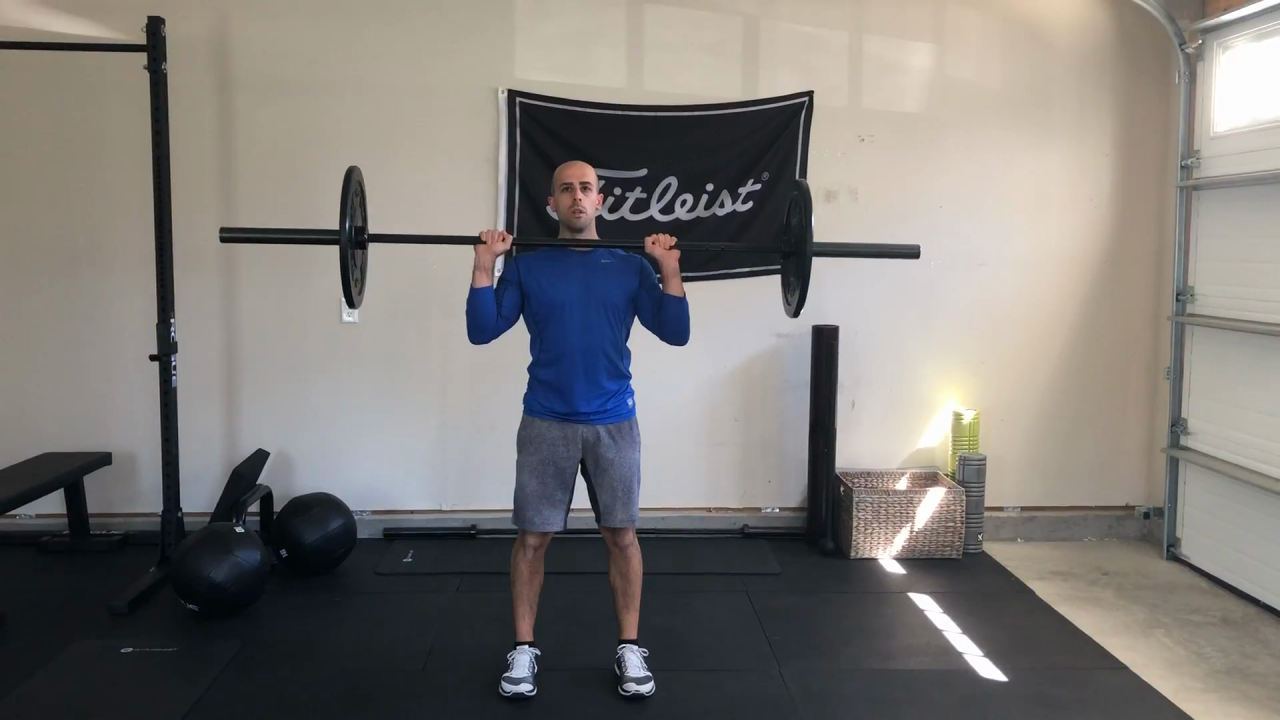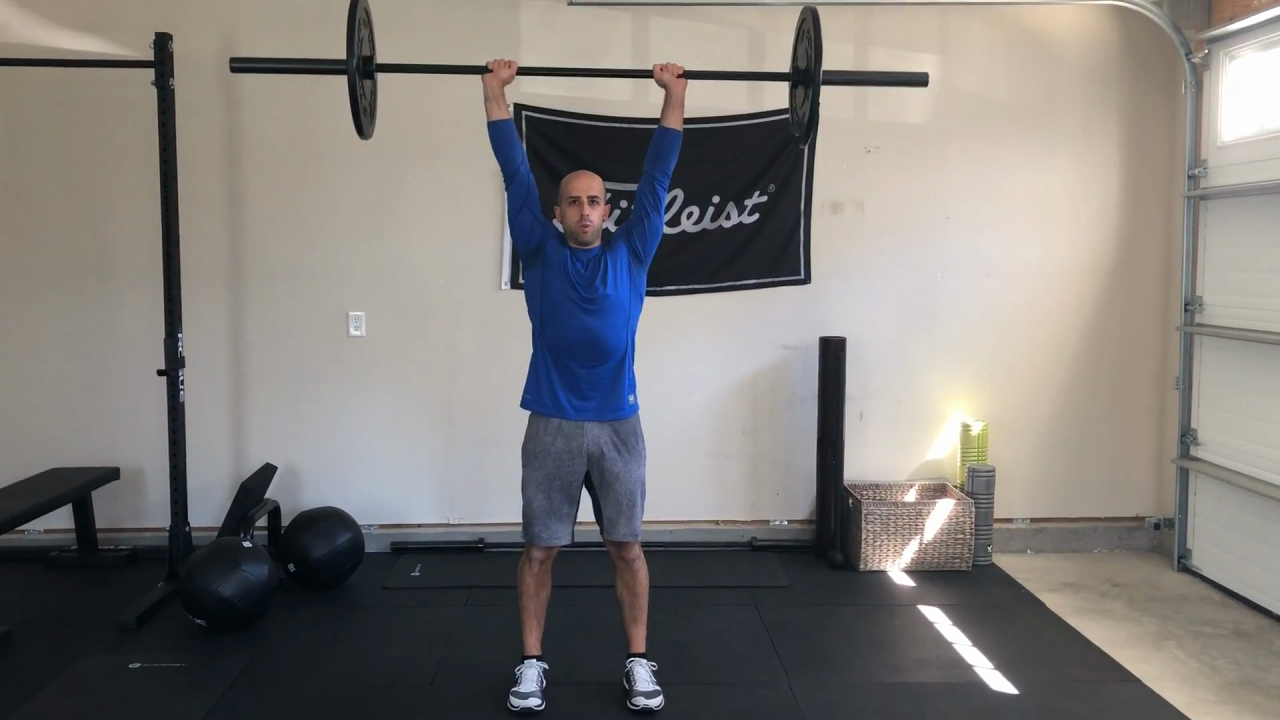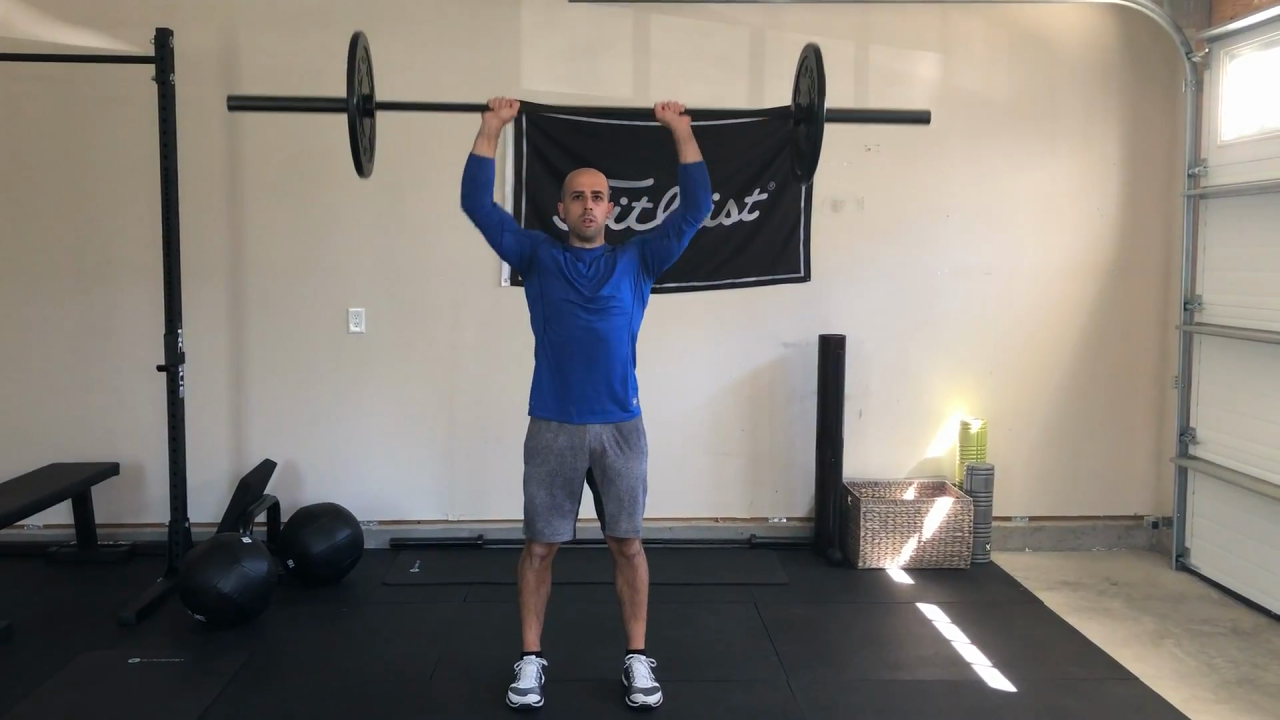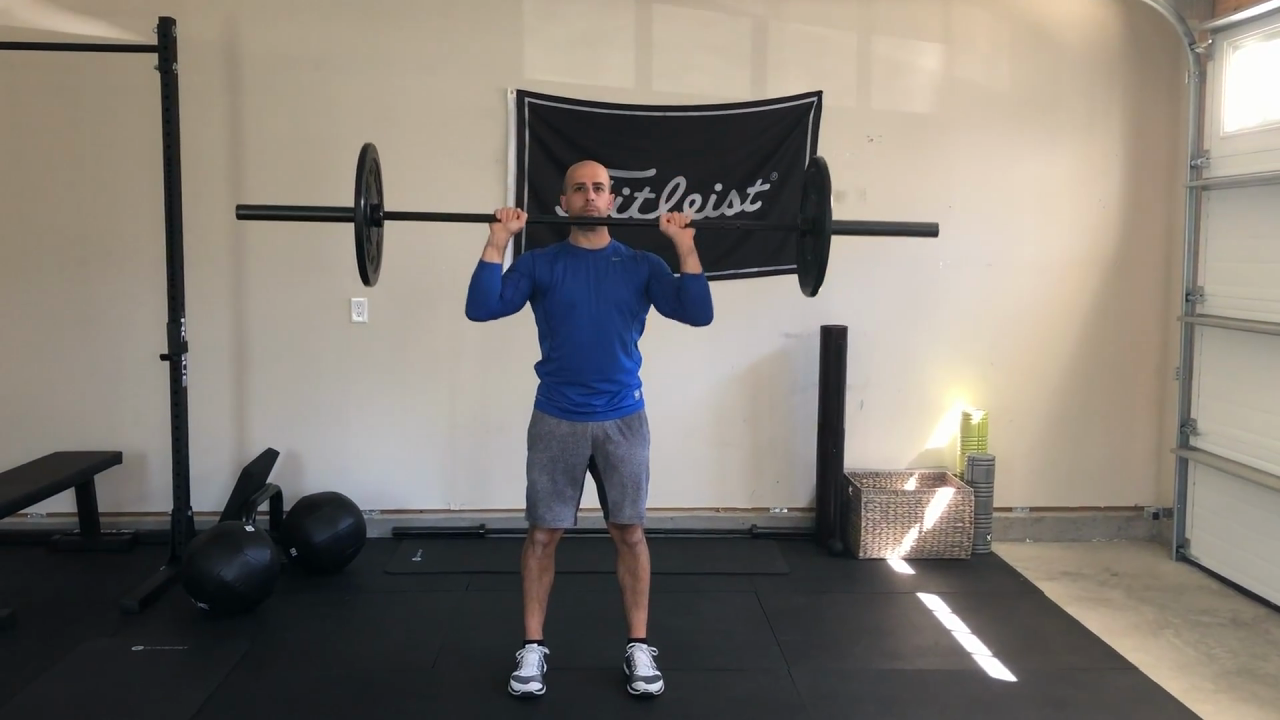
dt=1s
person 1, frame 1
left shoulder: (630, 267)
right shoulder: (527, 267)
left elbow: (677, 332)
right elbow: (481, 330)
left wrist: (669, 271)
right wrist: (483, 267)
left hip: (614, 423)
right hip: (546, 423)
left knee: (621, 535)
right knee: (532, 537)
left ankle: (630, 649)
right ankle: (523, 650)
person 1, frame 2
left shoulder: (632, 252)
right shoulder: (539, 250)
left elbow: (658, 172)
right elbow: (513, 168)
left wrist: (674, 94)
right wrist: (494, 90)
left hip: (618, 427)
right hip: (551, 429)
left knee: (627, 548)
right knee: (538, 551)
left ankle: (638, 663)
right ankle: (531, 664)
person 1, frame 3
left shoulder: (638, 259)
right shoulder: (537, 255)
left elbow: (697, 207)
right elbow: (477, 204)
left wrist: (680, 131)
right wrist: (492, 127)
left hip: (620, 428)
right hip: (552, 429)
left knee: (627, 545)
right knee: (539, 547)
left ankle: (637, 659)
right ankle: (531, 660)
person 1, frame 4
left shoulder: (642, 264)
right shoulder: (539, 263)
left elbow: (698, 313)
right elbow: (481, 308)
left wrist: (685, 248)
right wrist: (496, 242)
left hip: (623, 419)
right hip: (555, 420)
left knee: (629, 533)
right knee: (542, 534)
left ankle: (638, 648)
right ankle: (532, 648)
